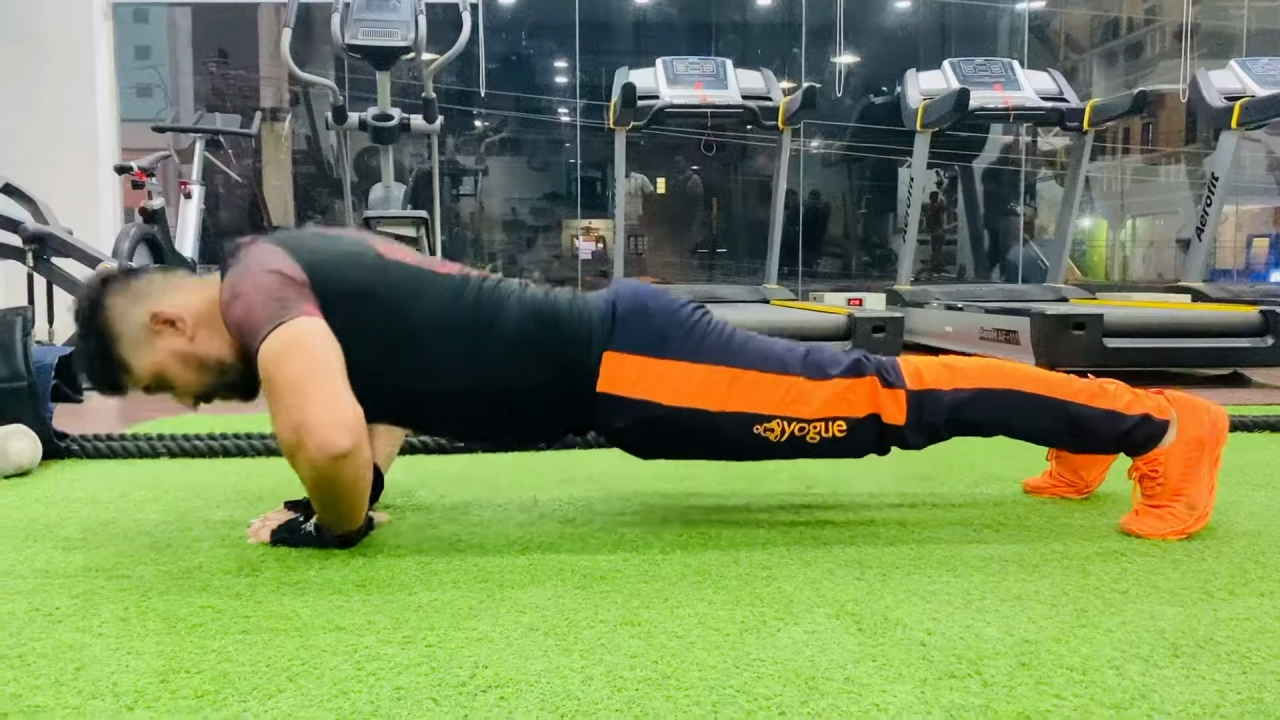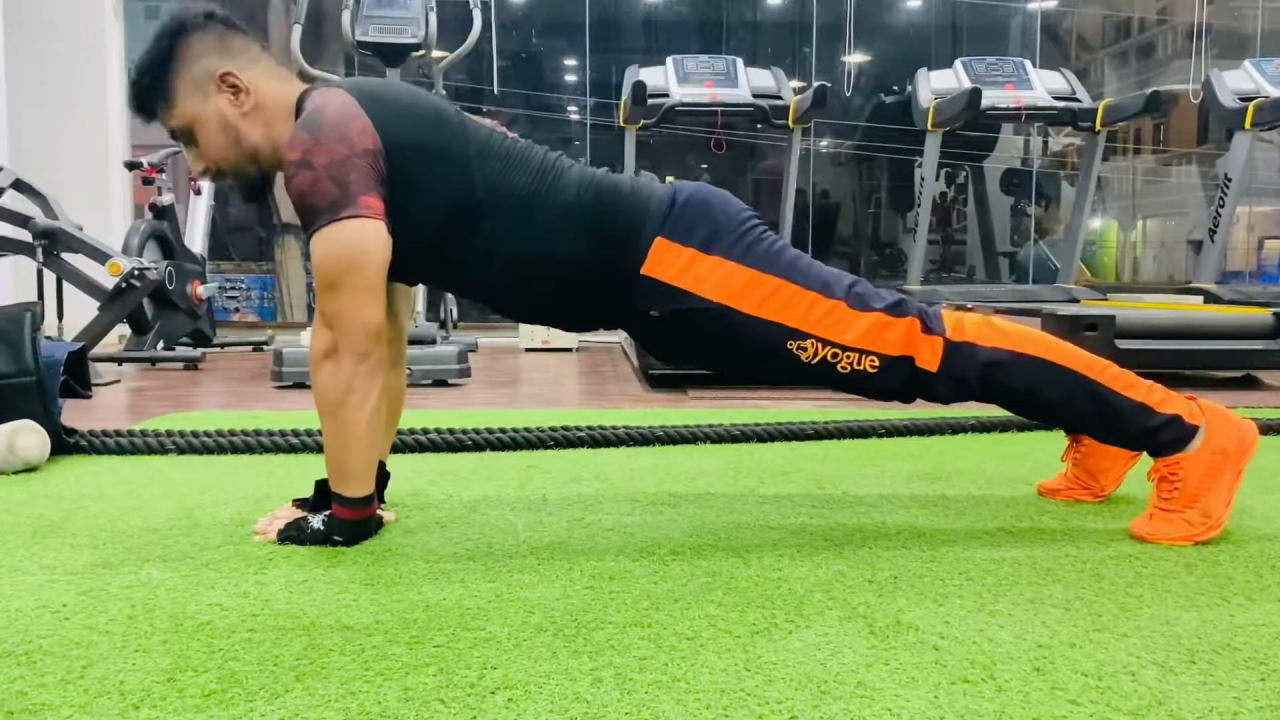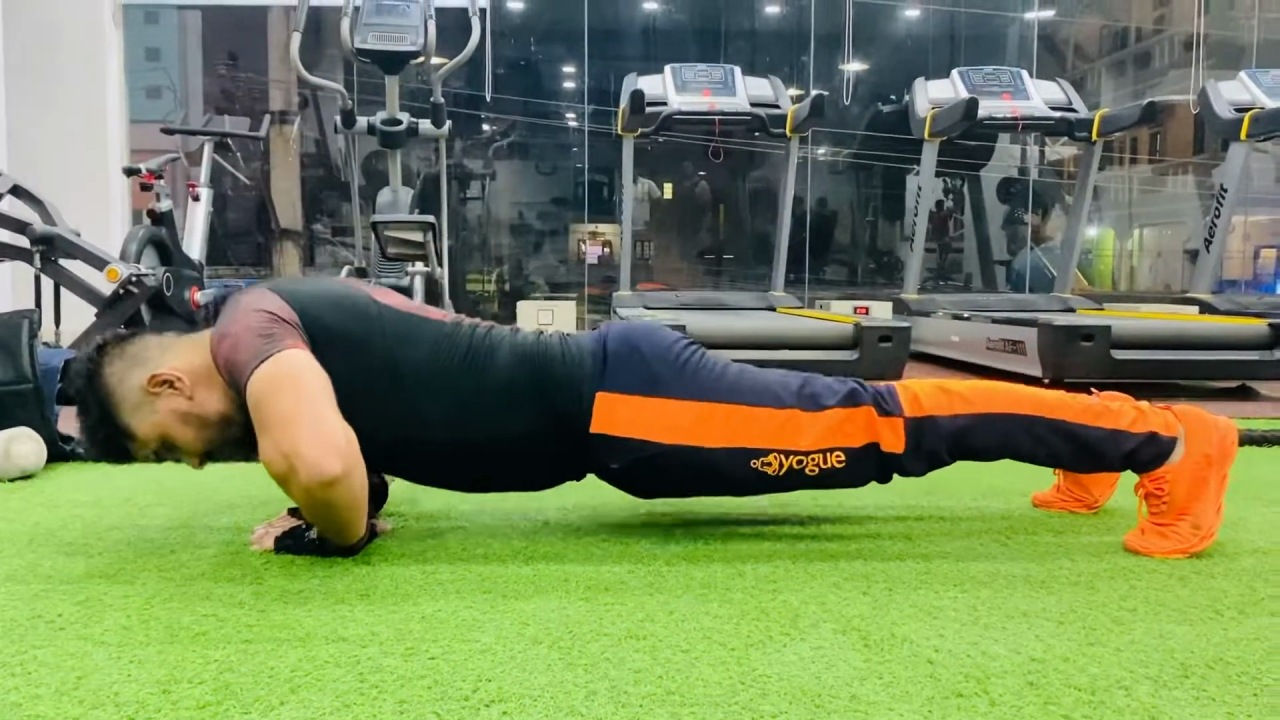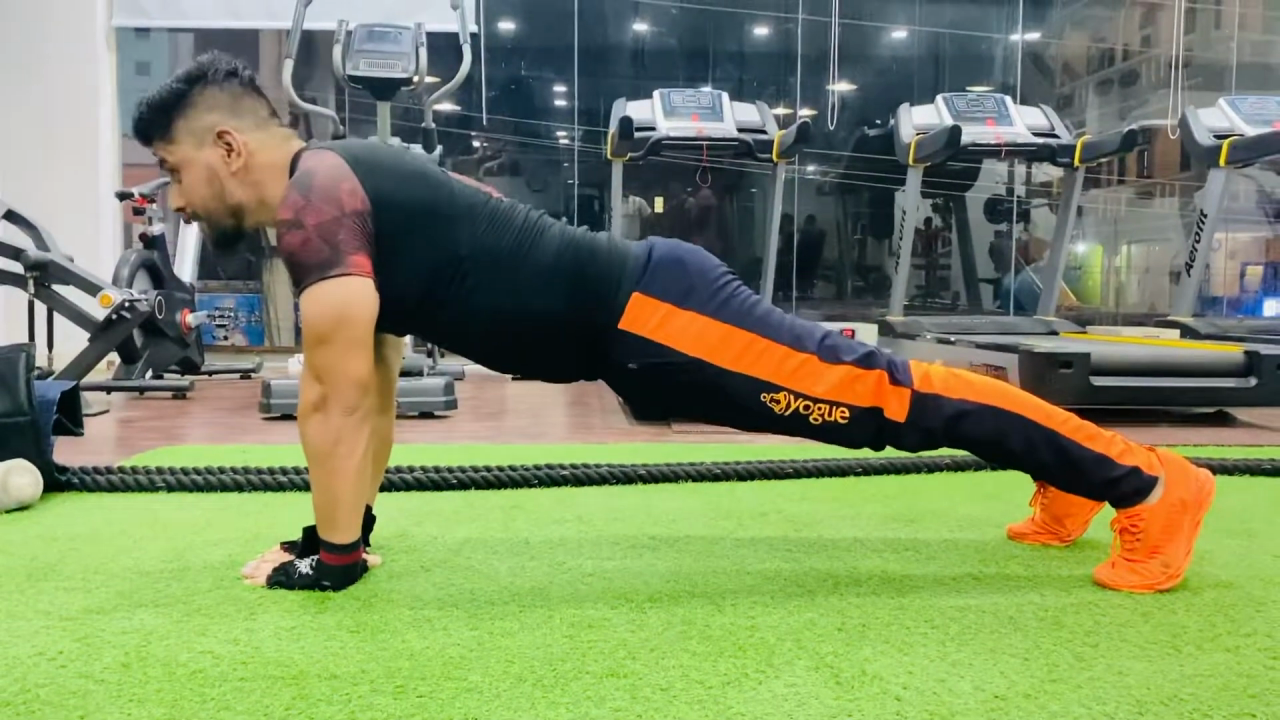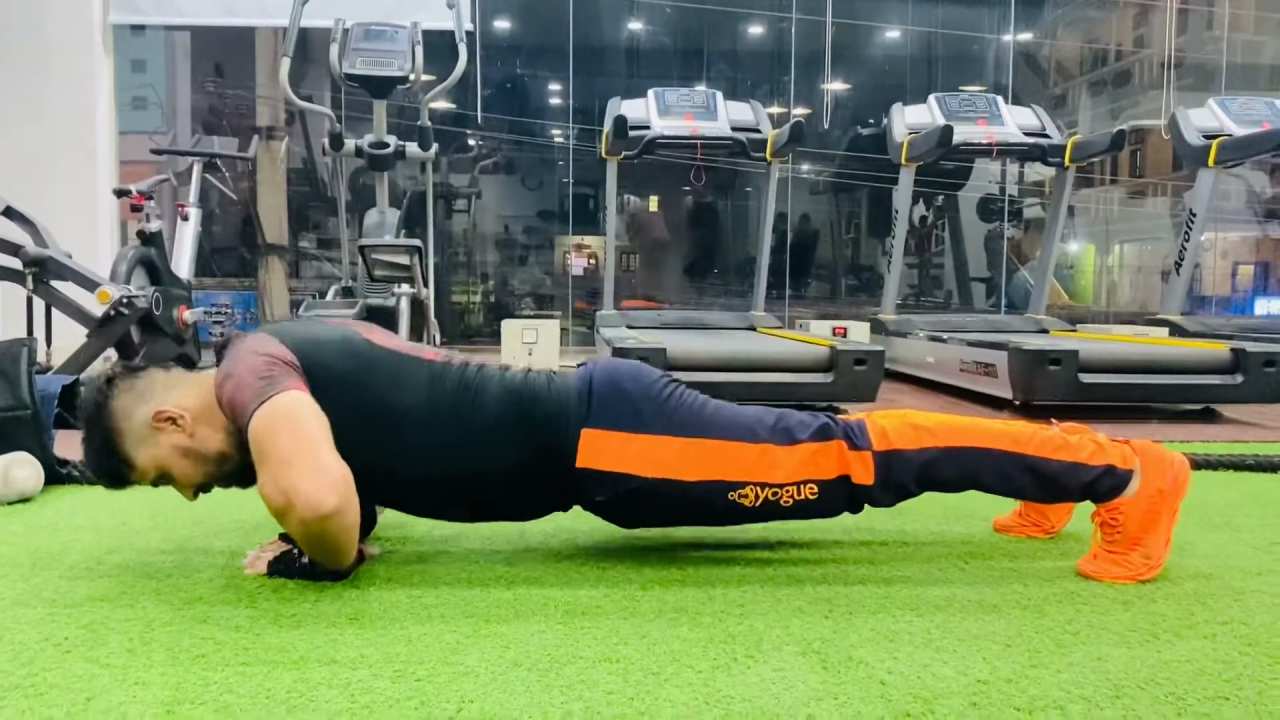
dt=1s
person 1, frame 1
left shoulder: (253, 284)
right shoulder: (294, 269)
left elbow: (331, 436)
left wrist: (338, 514)
right wrist: (352, 478)
left hip: (619, 364)
right hip: (608, 346)
left knee: (876, 397)
right knee: (848, 392)
left ankle: (1159, 425)
right ankle: (1082, 413)
person 1, frame 2
left shoulder: (324, 136)
right shoulder: (352, 130)
left elbow: (348, 347)
right elbow: (383, 333)
left wrist: (348, 505)
right wrist: (367, 471)
left hip: (669, 261)
right hip: (656, 263)
left knee: (912, 348)
right knee: (895, 347)
left ankle: (1185, 433)
right ankle: (1100, 442)
person 1, frame 3
left shoulder: (245, 328)
right shoulder: (289, 319)
left elbow: (321, 460)
left wrist: (340, 528)
right wrist: (361, 493)
left hip: (617, 406)
right hip: (606, 385)
left knee: (872, 426)
right knee: (843, 413)
left ankle: (1165, 443)
right ankle: (1091, 428)
person 1, frame 4
left shoulder: (313, 202)
right shoulder: (340, 189)
left elbow: (336, 398)
right elbow: (374, 379)
left wrist: (332, 556)
right wrist: (351, 518)
left hip: (644, 317)
right hip: (634, 311)
left knee: (879, 398)
right knee: (869, 398)
left ankle: (1146, 483)
right ankle: (1068, 486)
person 1, frame 5
left shoulder: (246, 371)
right shoulder: (289, 356)
left elbow: (315, 496)
left wrist: (329, 554)
right wrist: (352, 520)
left hip: (601, 440)
right hip: (591, 417)
left knee: (845, 457)
right knee: (810, 446)
left ankle: (1123, 476)
right ankle: (1052, 458)
